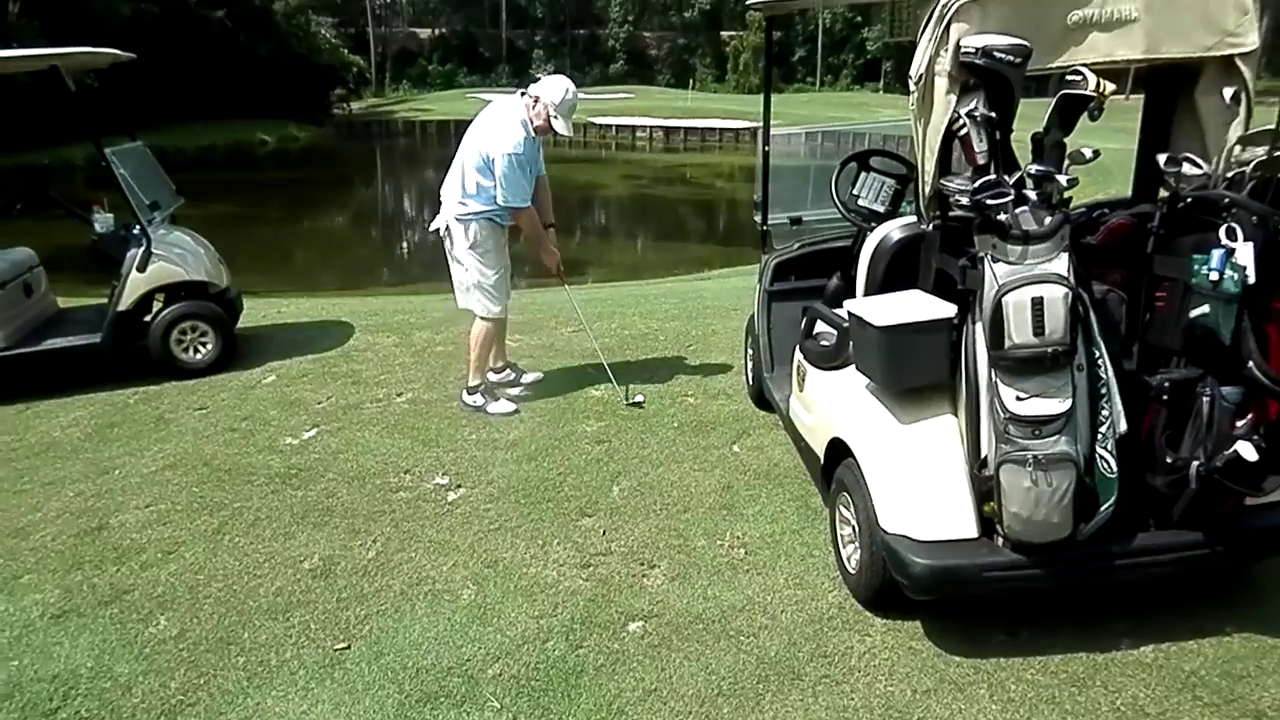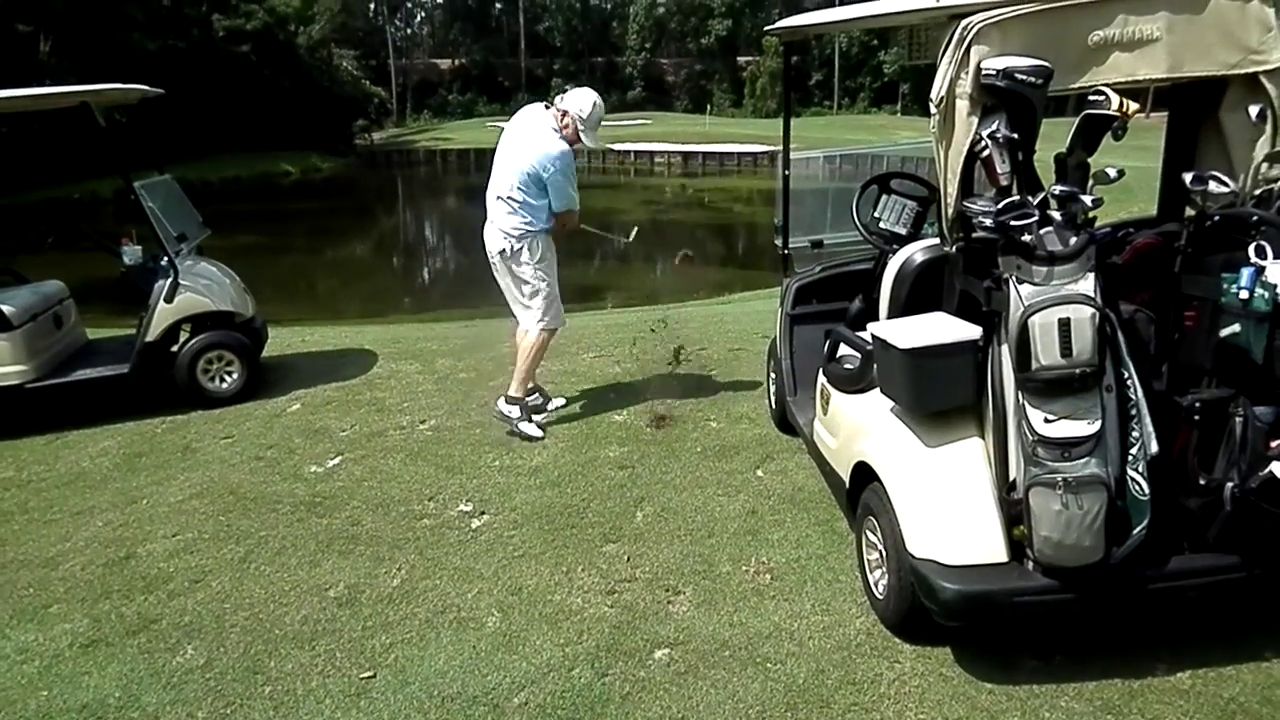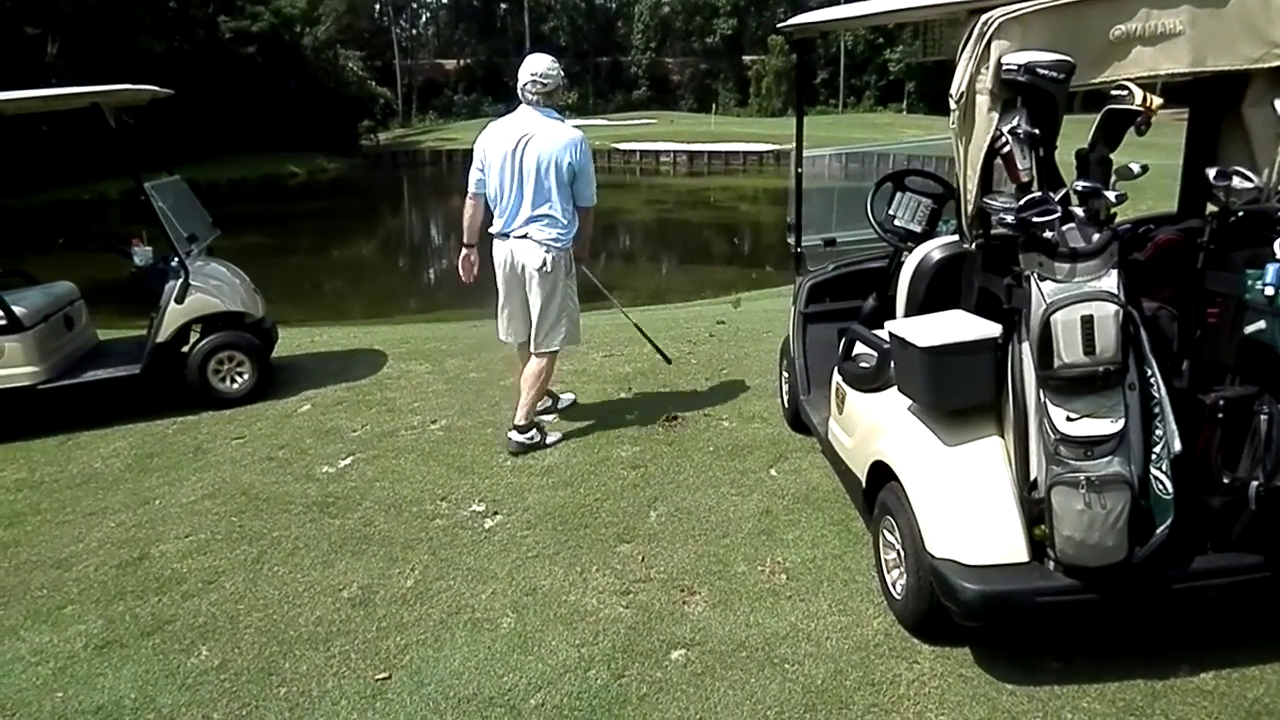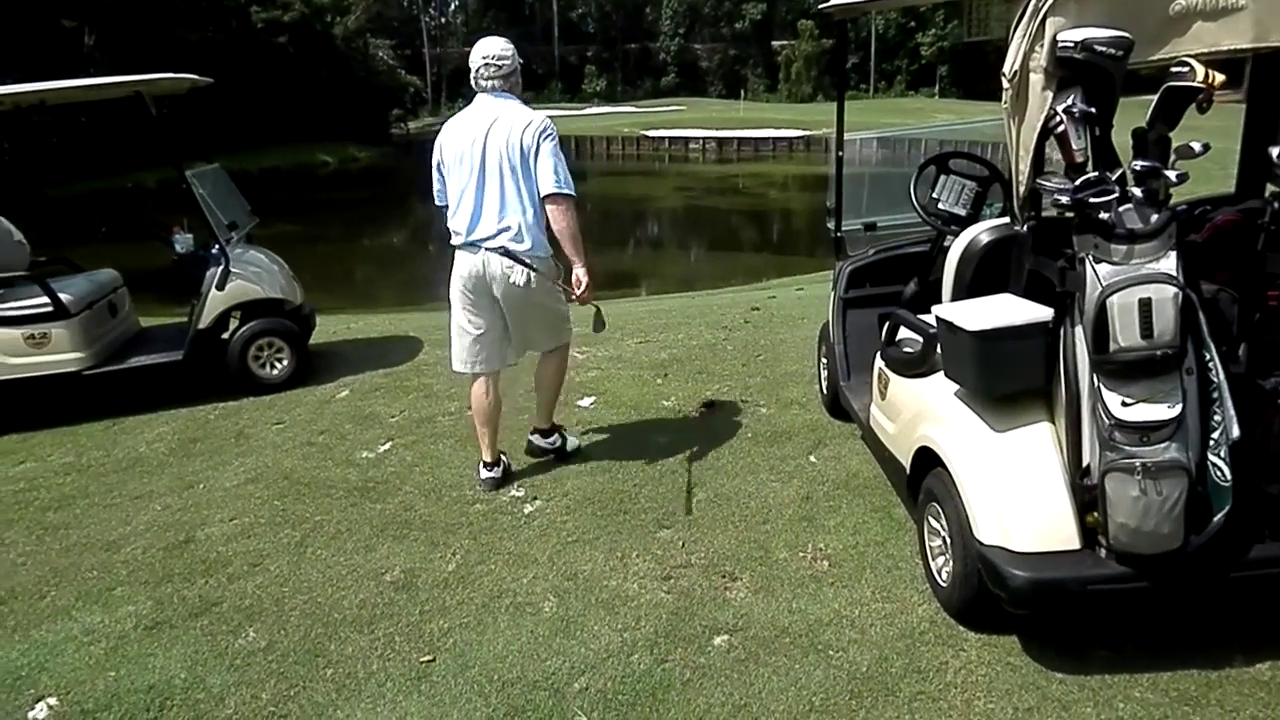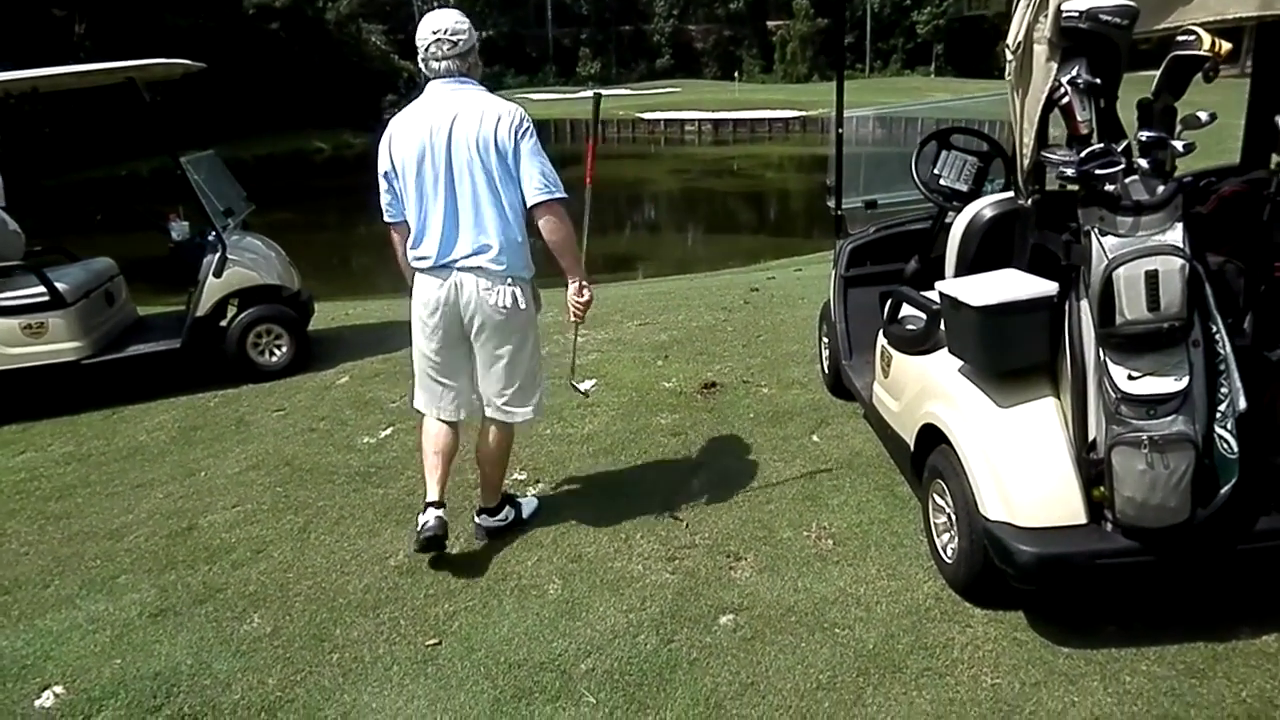
dt=1s
person 1, frame 1
left shoulder: (522, 117)
right shoulder: (510, 139)
left elbow: (538, 177)
right elbow: (519, 207)
left wrist: (549, 228)
right wrist: (544, 250)
left hip: (487, 218)
right hip: (471, 223)
left knee: (499, 299)
right knee: (490, 306)
left ankle: (499, 369)
right ankle: (474, 389)
person 1, frame 2
left shoulder: (530, 113)
right shoulder: (556, 151)
right elbow: (566, 213)
left wrist: (557, 219)
right wrist: (567, 224)
left hip: (508, 233)
right hip: (521, 241)
left knee: (534, 317)
right knee: (544, 321)
left ankle: (528, 390)
right ankle: (512, 401)
person 1, frame 3
left shoulder: (492, 133)
right shoulder: (571, 139)
left elbow: (474, 198)
right elbow: (585, 206)
left wrist: (468, 246)
right wrist: (582, 246)
left hip: (504, 247)
right hip: (547, 251)
left knee: (524, 336)
right knee: (547, 343)
left ankle: (541, 397)
right ankle: (521, 428)
person 1, frame 4
left shoulder: (450, 131)
right shoulder: (534, 125)
right elbow: (557, 202)
right wrist: (578, 264)
left hip: (468, 262)
right hip: (523, 262)
left knee: (482, 368)
right knee: (555, 341)
left ankle: (490, 463)
right ankle: (544, 432)
person 1, frame 5
left shoulder: (399, 128)
right shoulder: (505, 117)
left elbow: (397, 224)
right elbow: (547, 209)
right wrist: (575, 277)
left hip: (433, 285)
right hip: (497, 282)
left knee: (440, 404)
right knee: (499, 403)
left ankle: (433, 506)
right ankle: (493, 508)
